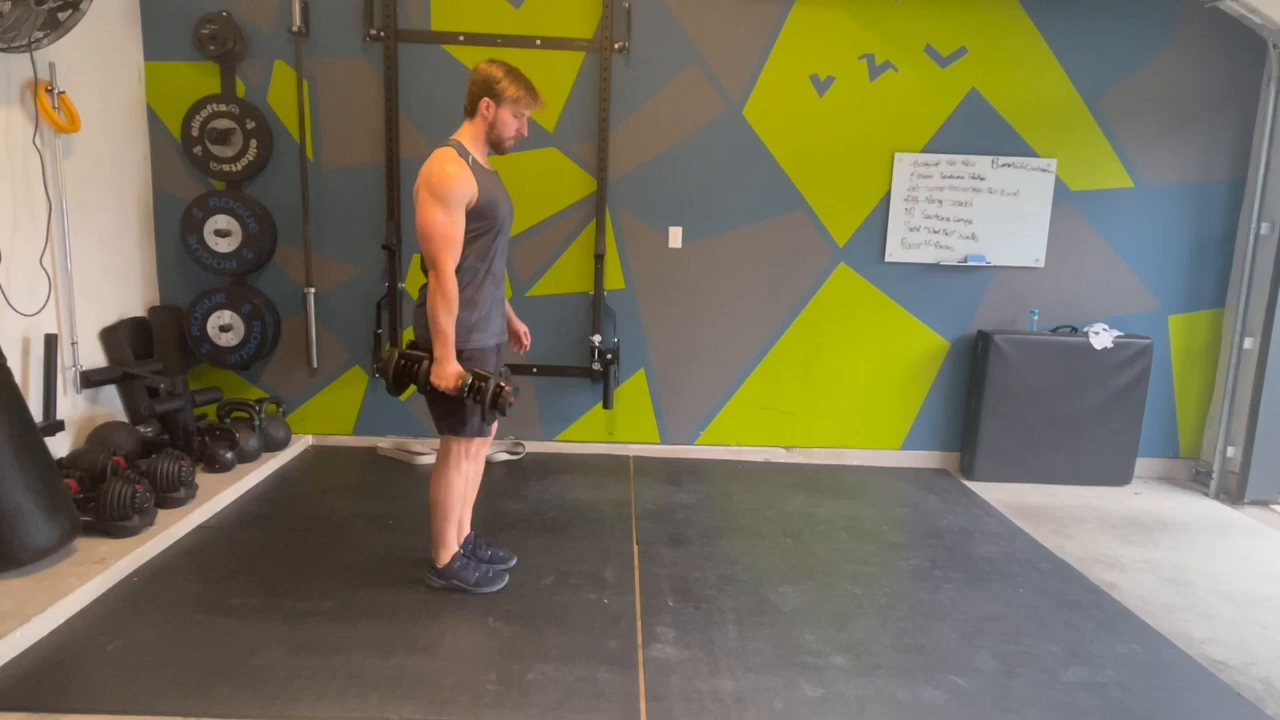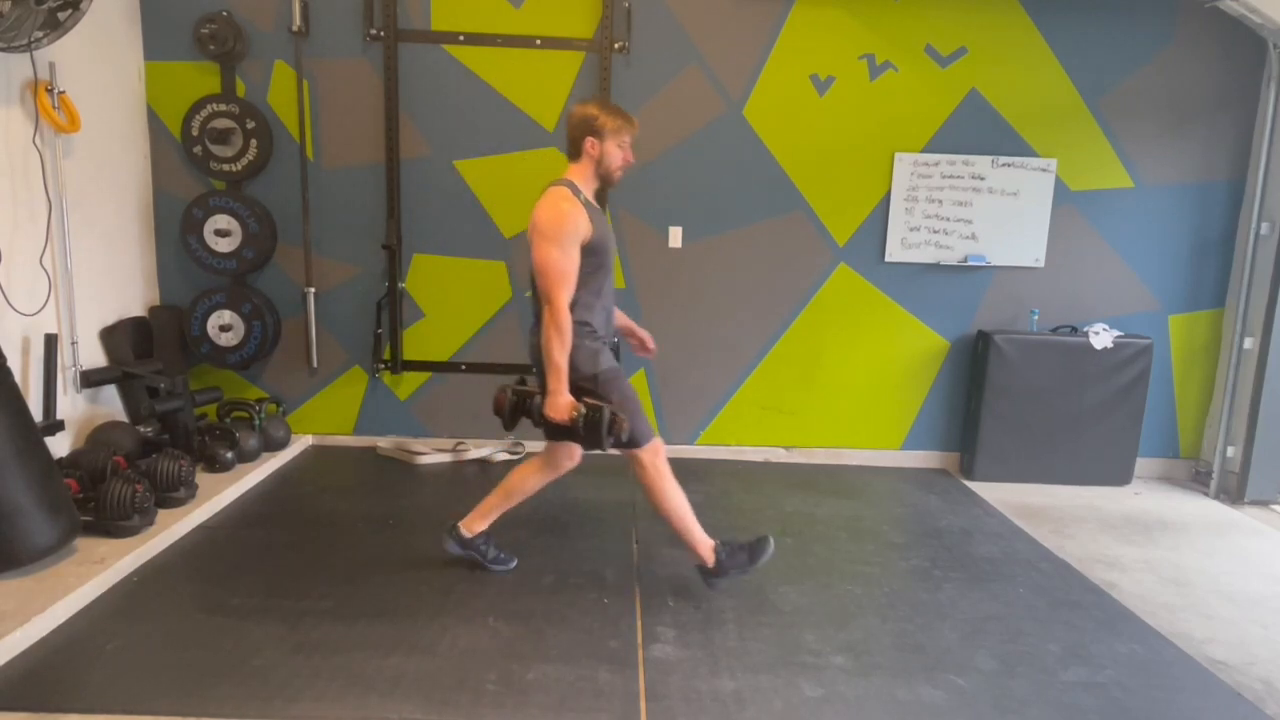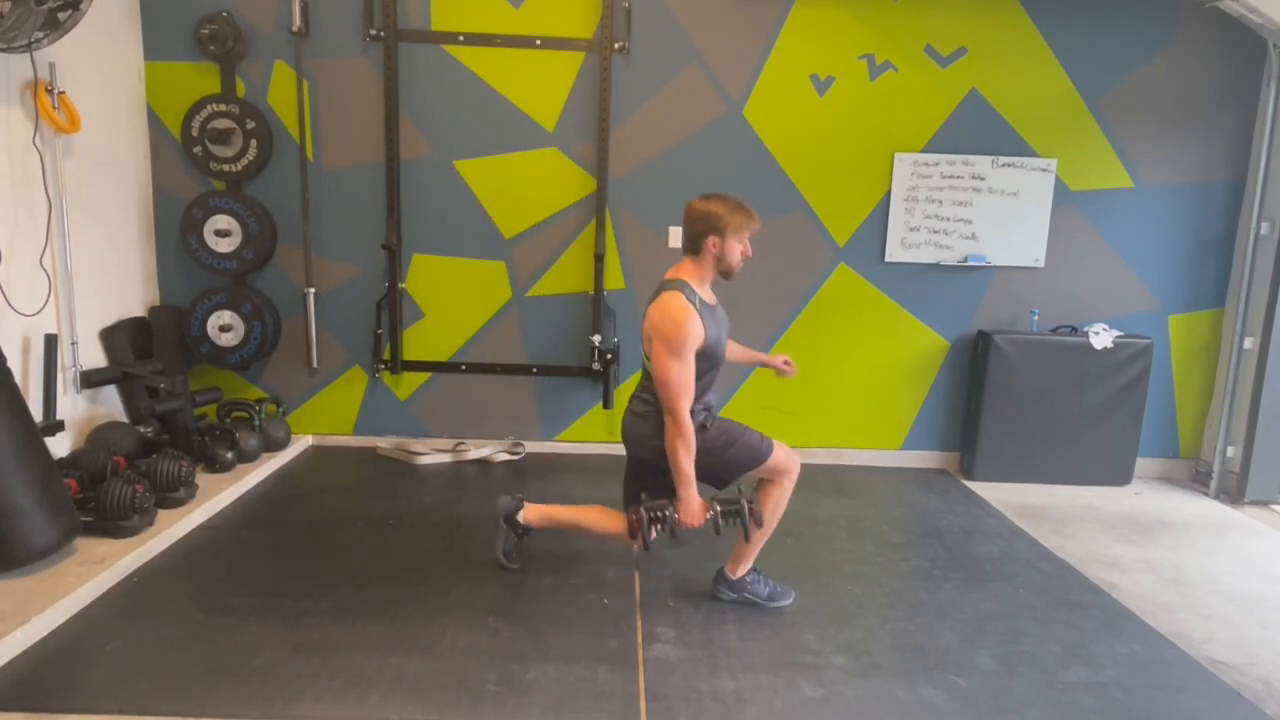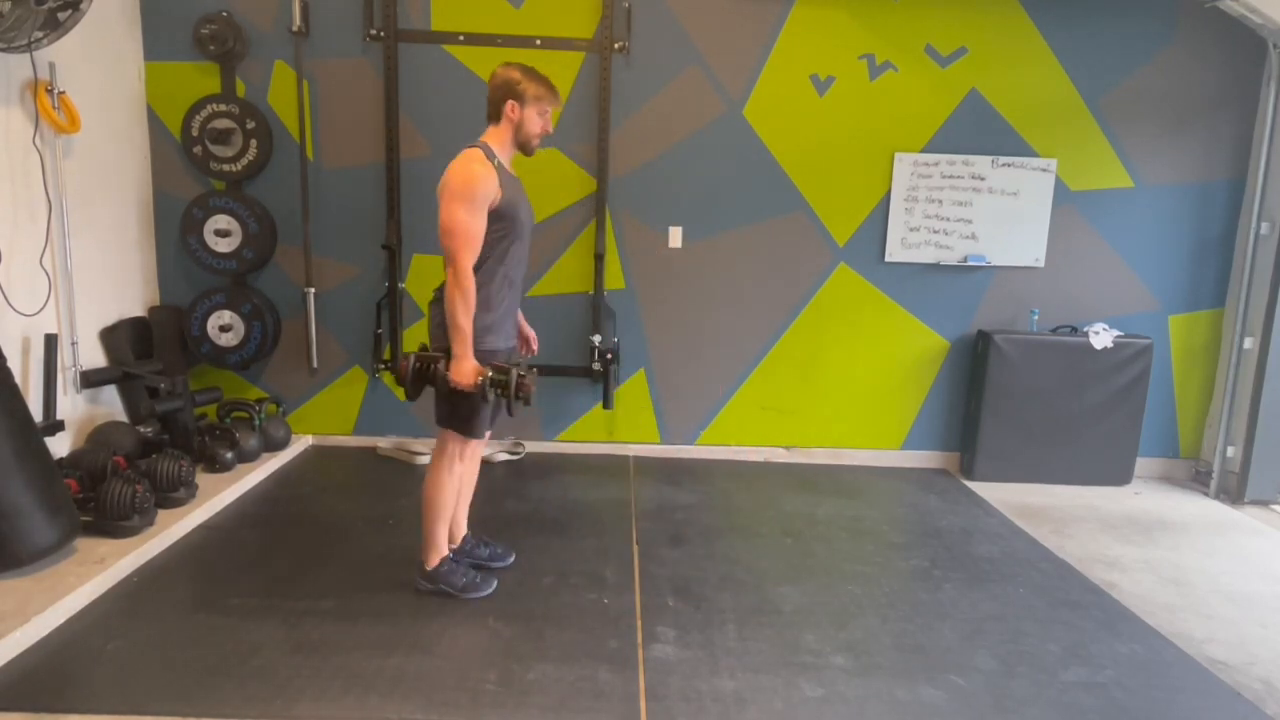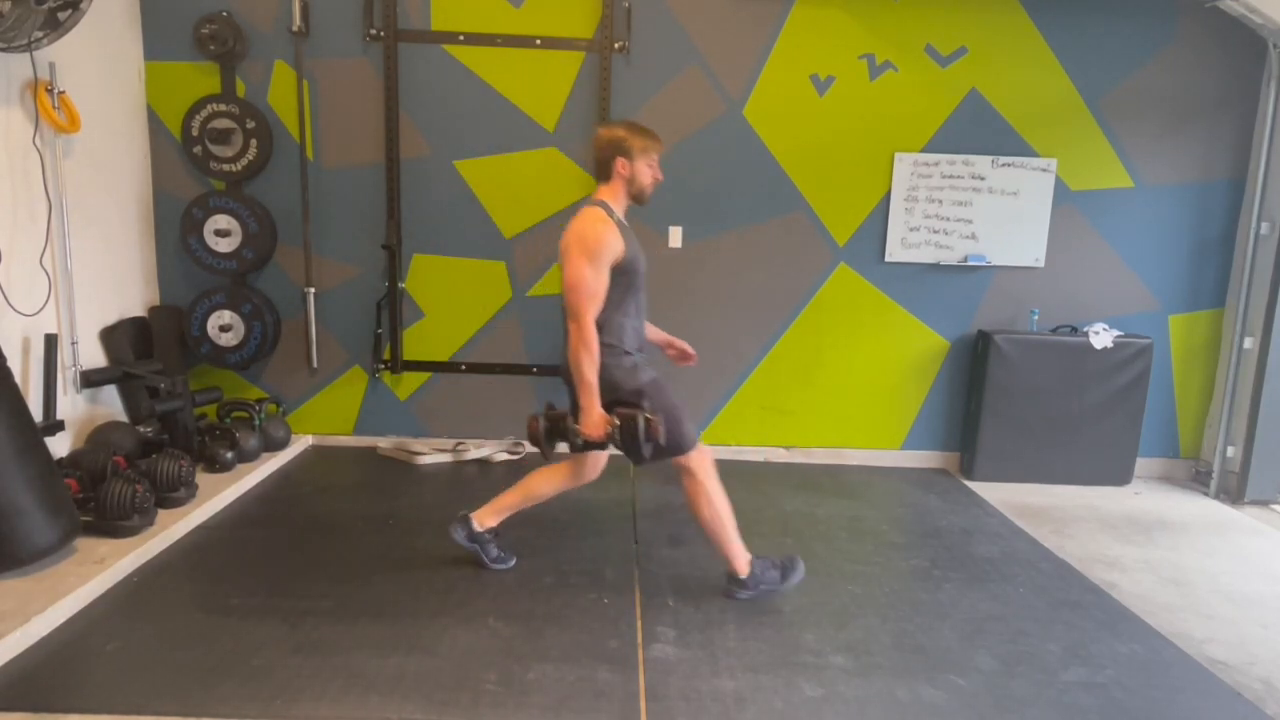
dt=1s
person 1, frame 1
left shoulder: (479, 168)
right shoulder: (448, 170)
right elbow: (442, 272)
left wrist: (507, 315)
right wrist: (445, 354)
left hip: (482, 331)
right hip: (459, 336)
left knee: (482, 436)
right knee: (462, 445)
left ankle: (462, 539)
right ankle: (446, 562)
person 1, frame 2
left shoulder: (584, 203)
right shoulder: (562, 209)
right elbow: (556, 306)
left wrist: (623, 323)
right wrist: (558, 387)
left hip: (584, 350)
right hip: (580, 356)
left knee: (561, 456)
right knee: (649, 453)
left ankle: (469, 533)
right ankle: (713, 557)
person 1, frame 3
left shoulder: (696, 287)
right shoulder: (678, 312)
right elbow: (677, 414)
left wrist: (761, 358)
right wrist: (687, 495)
left hip: (653, 425)
right hip: (664, 430)
right knee: (785, 466)
left ankle: (523, 516)
right ankle: (737, 576)
person 1, frame 4
left shoulder: (501, 171)
right shoulder: (473, 171)
right elbow: (460, 269)
left wrist: (517, 322)
right wrist: (462, 352)
left hip: (493, 333)
right hip: (471, 337)
left knee: (475, 439)
right knee: (456, 445)
left ankle: (458, 540)
right ankle: (435, 564)
person 1, frame 5
left shoulder: (613, 223)
right shoulder: (595, 230)
right elbow: (583, 325)
left wrist: (661, 338)
right wrist: (590, 404)
left hip: (615, 367)
right hip: (614, 374)
left knee: (584, 466)
right knee: (695, 462)
left ankle: (478, 527)
right ankle: (745, 572)
